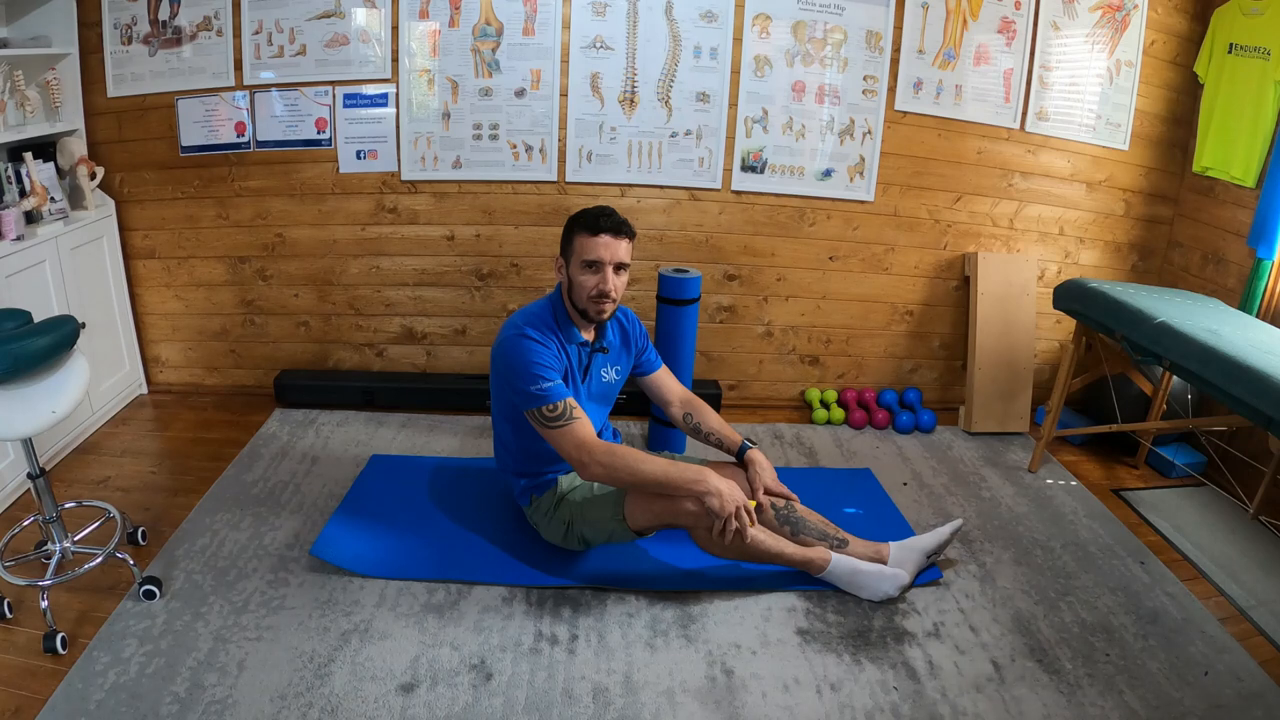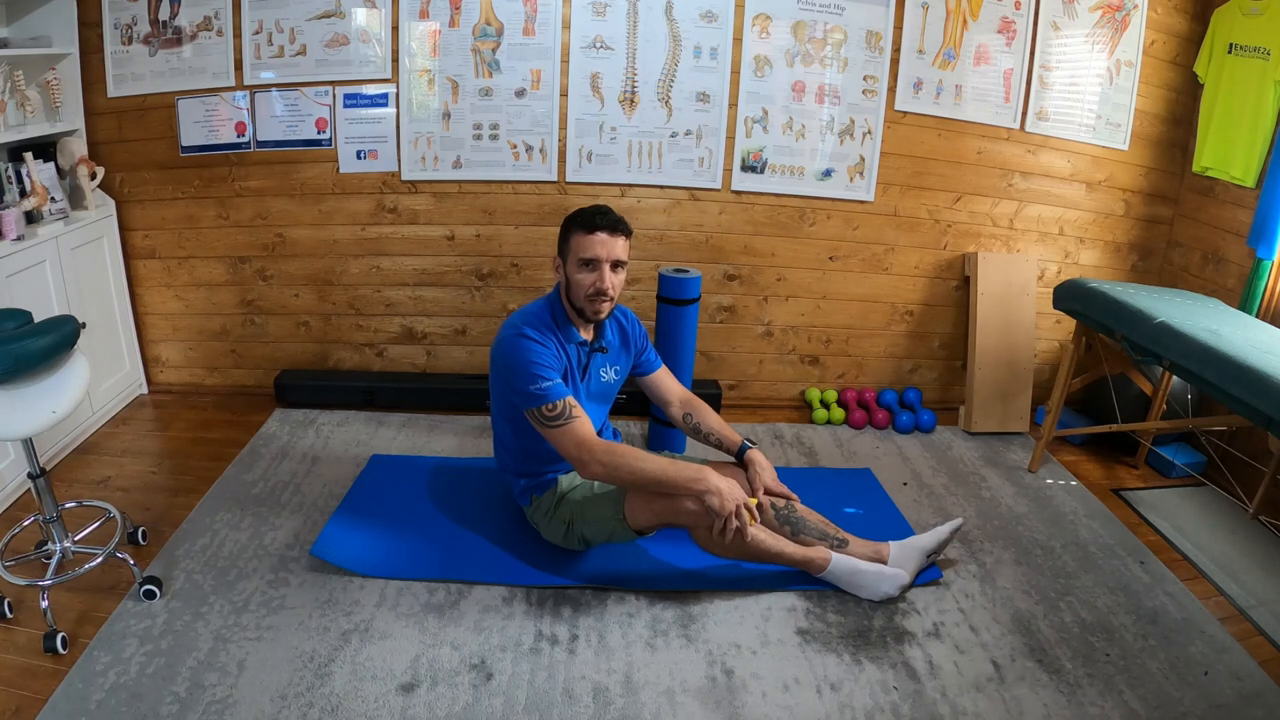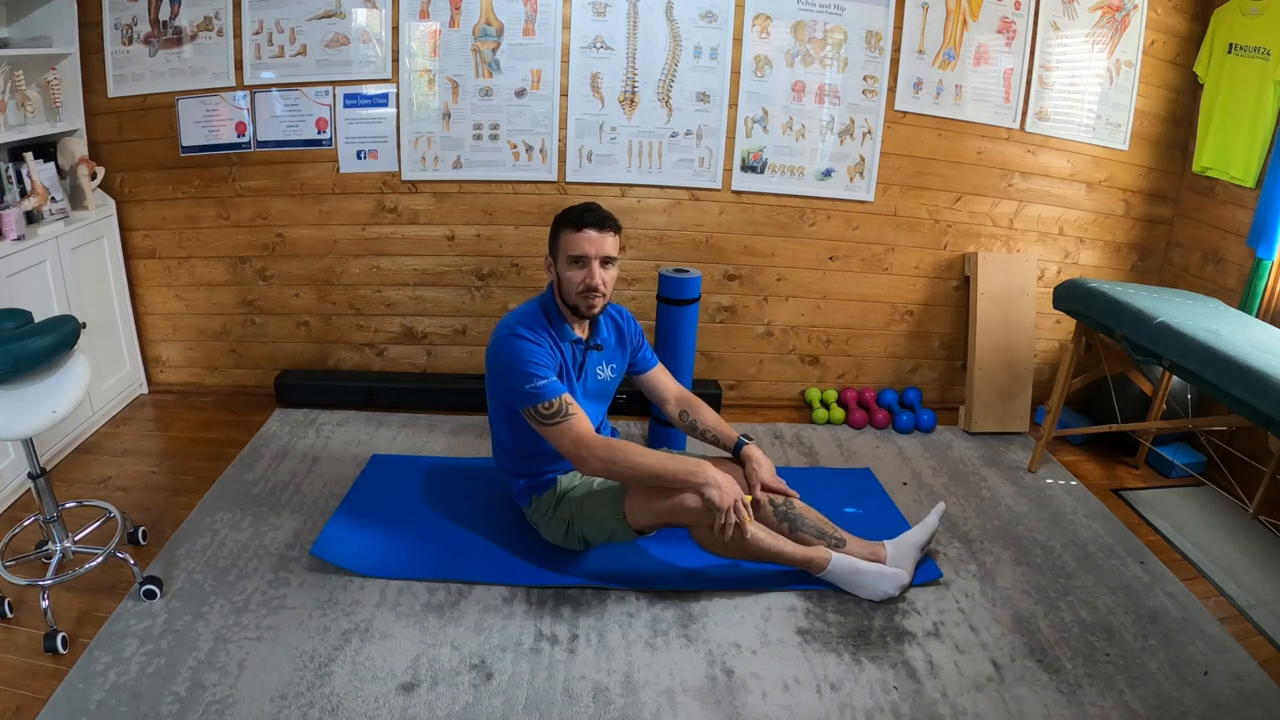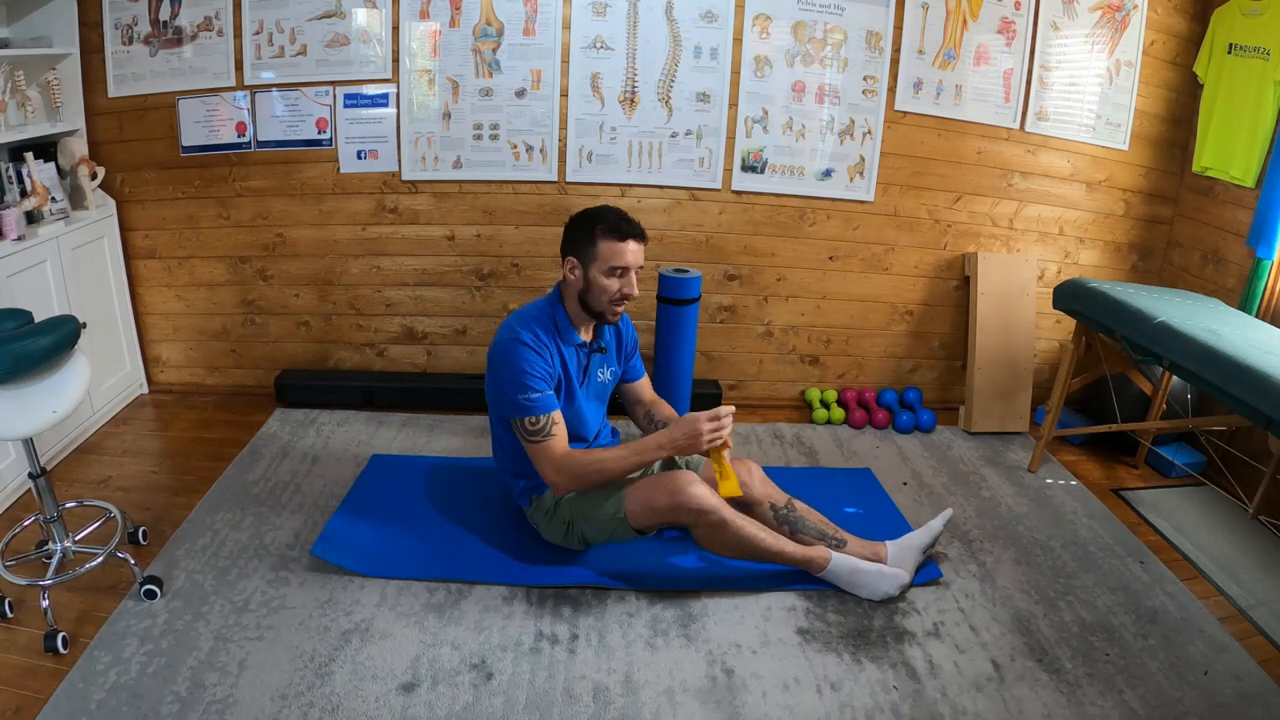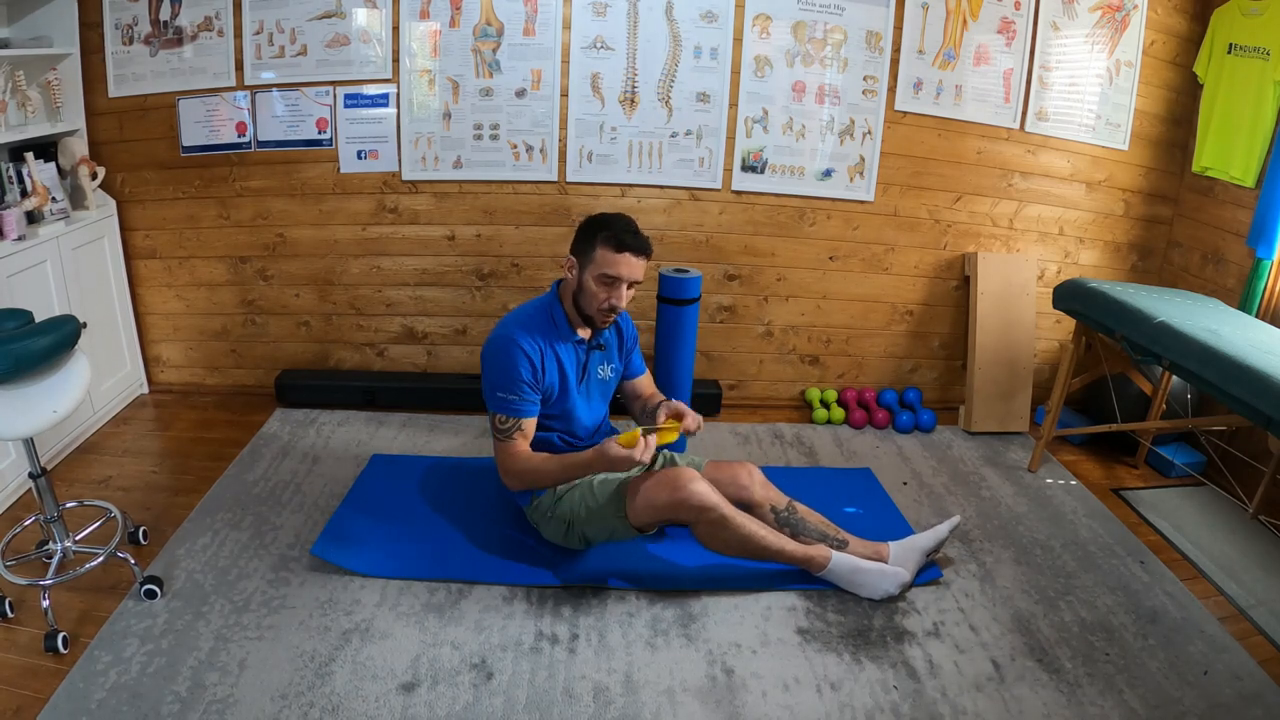
dt=0.7s
person 1, frame 1
left shoulder: (624, 325)
right shoulder: (528, 342)
left elbow: (679, 401)
right elbow: (589, 457)
left wrist: (747, 452)
right wrist: (703, 481)
left hip: (608, 463)
right hip: (555, 491)
left knee: (744, 485)
right knee: (699, 503)
left ankle: (881, 554)
right ankle: (822, 563)
person 1, frame 2
left shoulder: (623, 324)
right shoulder: (527, 341)
left elbow: (678, 401)
right elbow: (588, 457)
left wrist: (747, 452)
right wrist: (703, 480)
left hip: (605, 462)
right hip: (555, 491)
left knee: (741, 485)
right knee: (696, 501)
left ankle: (880, 554)
right ankle: (822, 562)
person 1, frame 3
left shoulder: (619, 323)
right shoulder: (521, 342)
left elbow: (676, 399)
right elbow: (588, 453)
left wrist: (745, 448)
right wrist: (701, 473)
left hip: (605, 464)
right hip: (555, 492)
left knee: (742, 481)
right knee: (692, 498)
left ankle: (877, 554)
right ankle: (822, 562)
person 1, frame 4
left shoulder: (616, 325)
right shoulder: (523, 345)
left elbow: (646, 404)
right elbow: (561, 471)
left wrist: (693, 432)
right wrist: (674, 440)
left hip: (604, 461)
right hip: (555, 496)
left knee: (742, 478)
right knee: (685, 492)
left ankle: (876, 553)
right ankle: (823, 562)
person 1, frame 5
left shoulder: (616, 324)
right shoulder: (516, 343)
left elbow: (643, 401)
right elbow: (514, 470)
left wrist: (669, 413)
right wrist: (599, 459)
left hip: (607, 461)
right hip: (555, 492)
left knee: (744, 480)
right knee: (686, 489)
left ankle: (880, 553)
right ankle: (824, 563)
